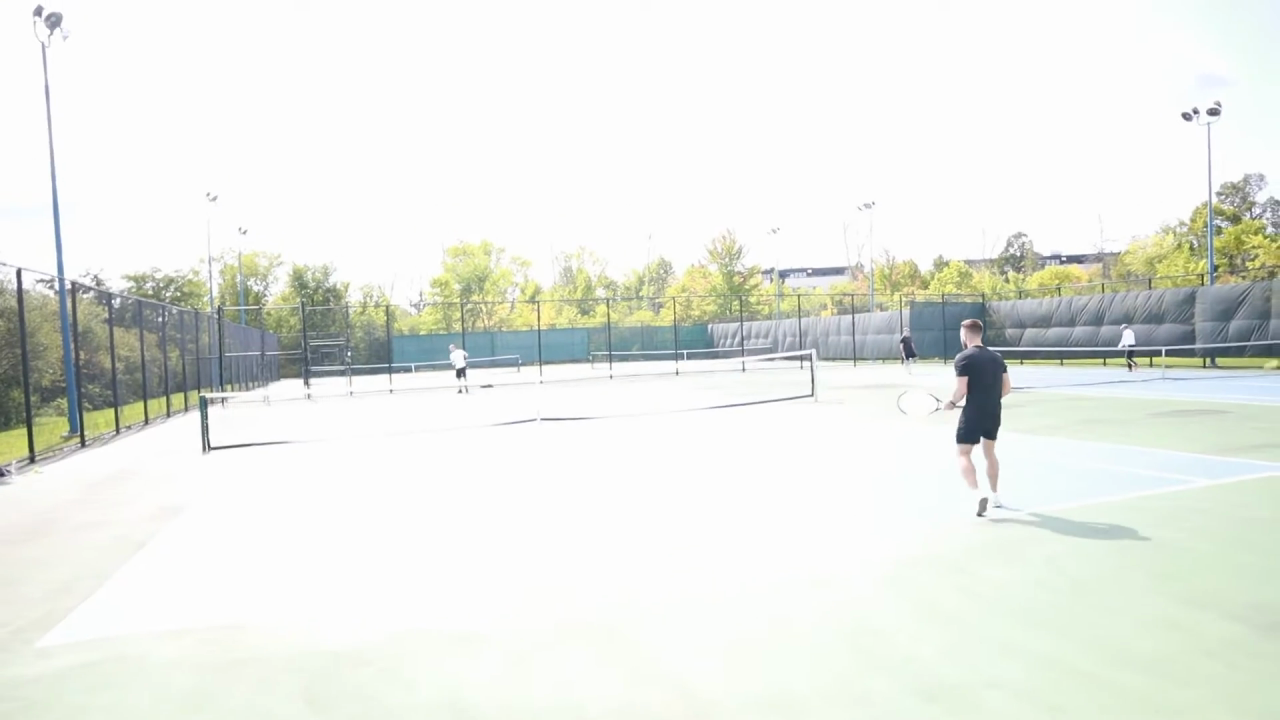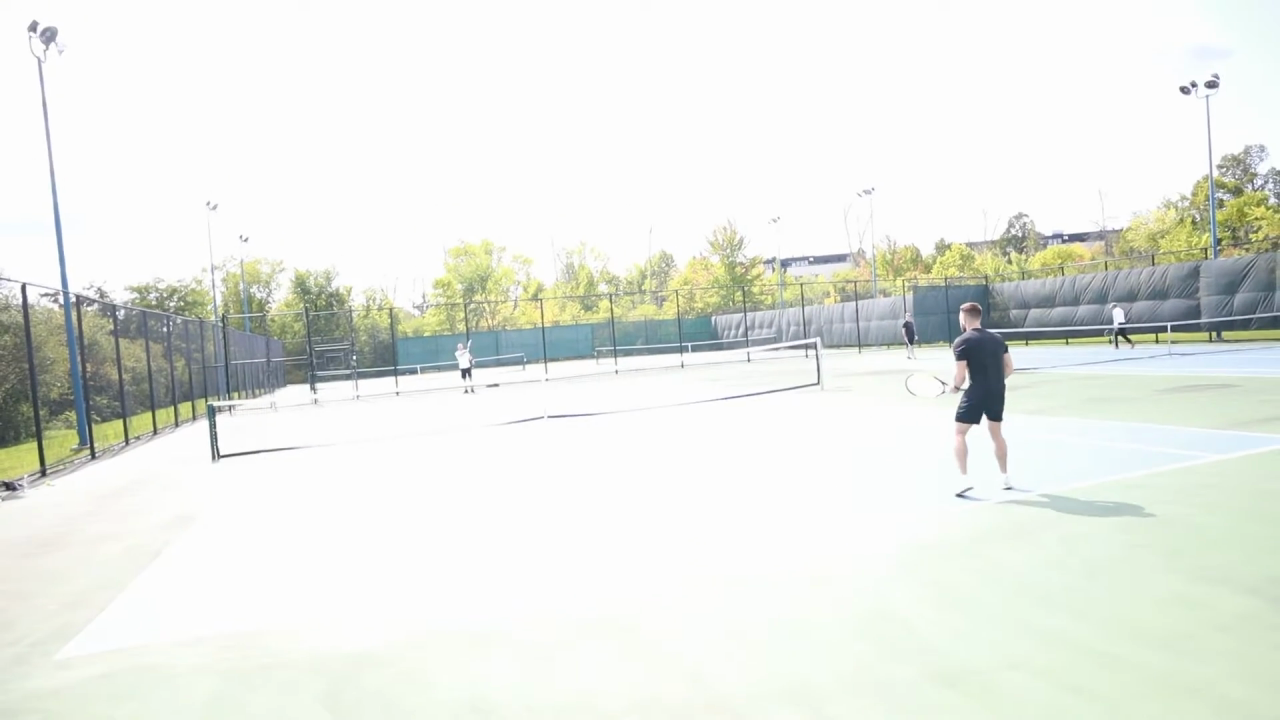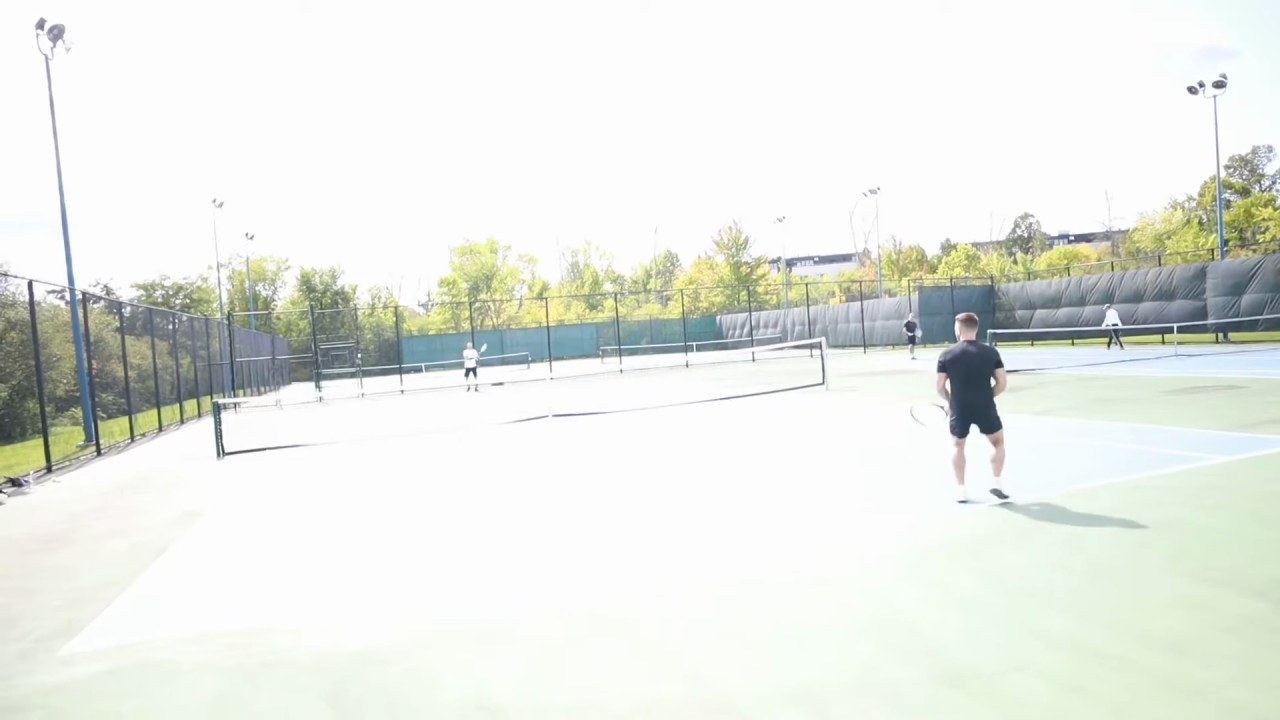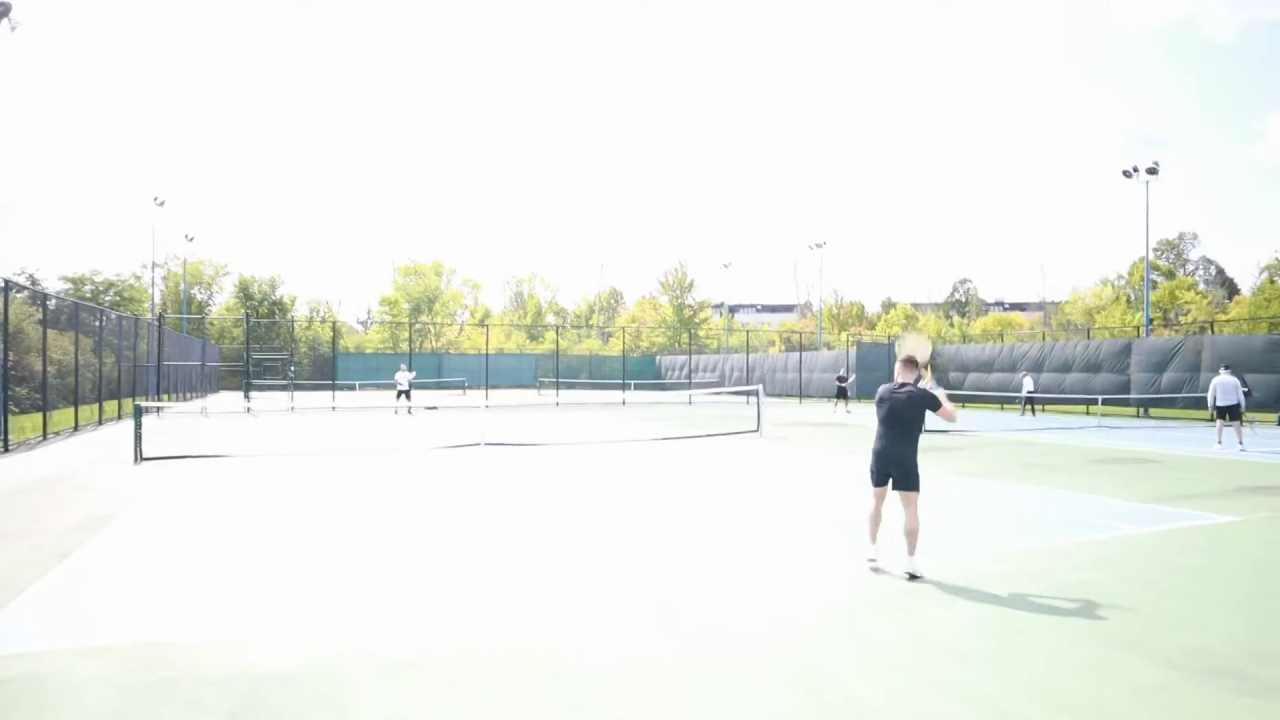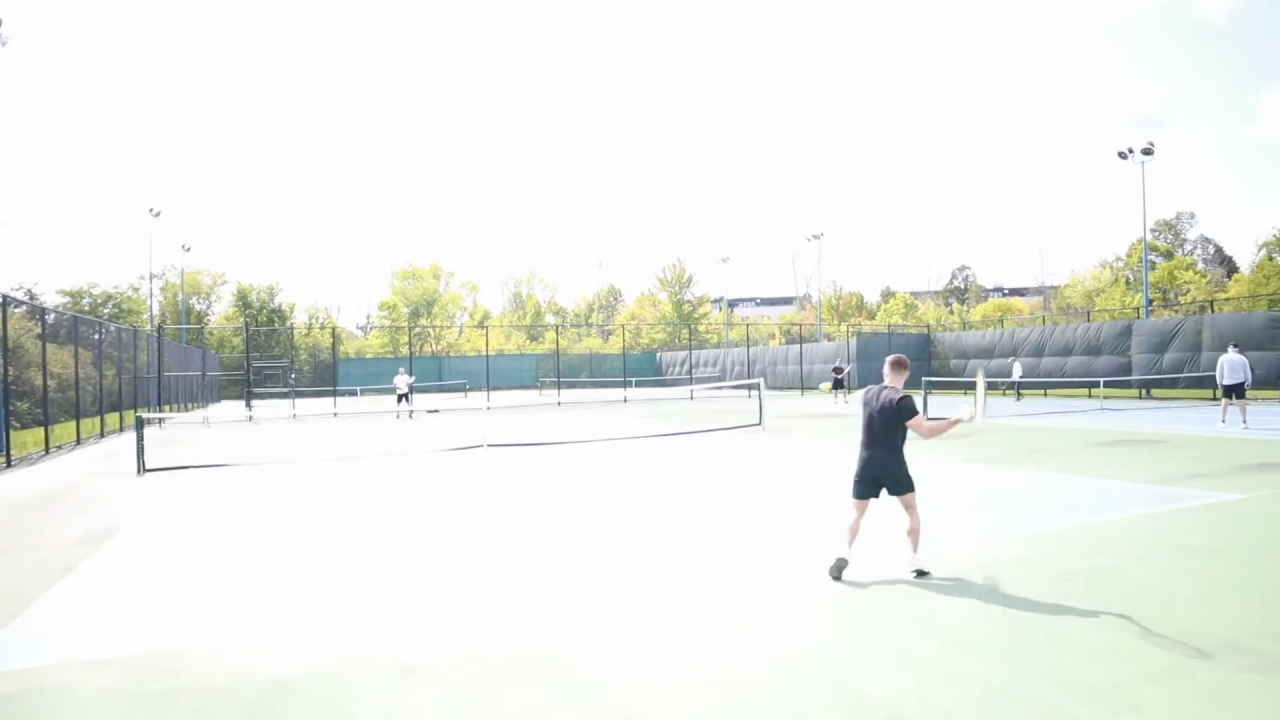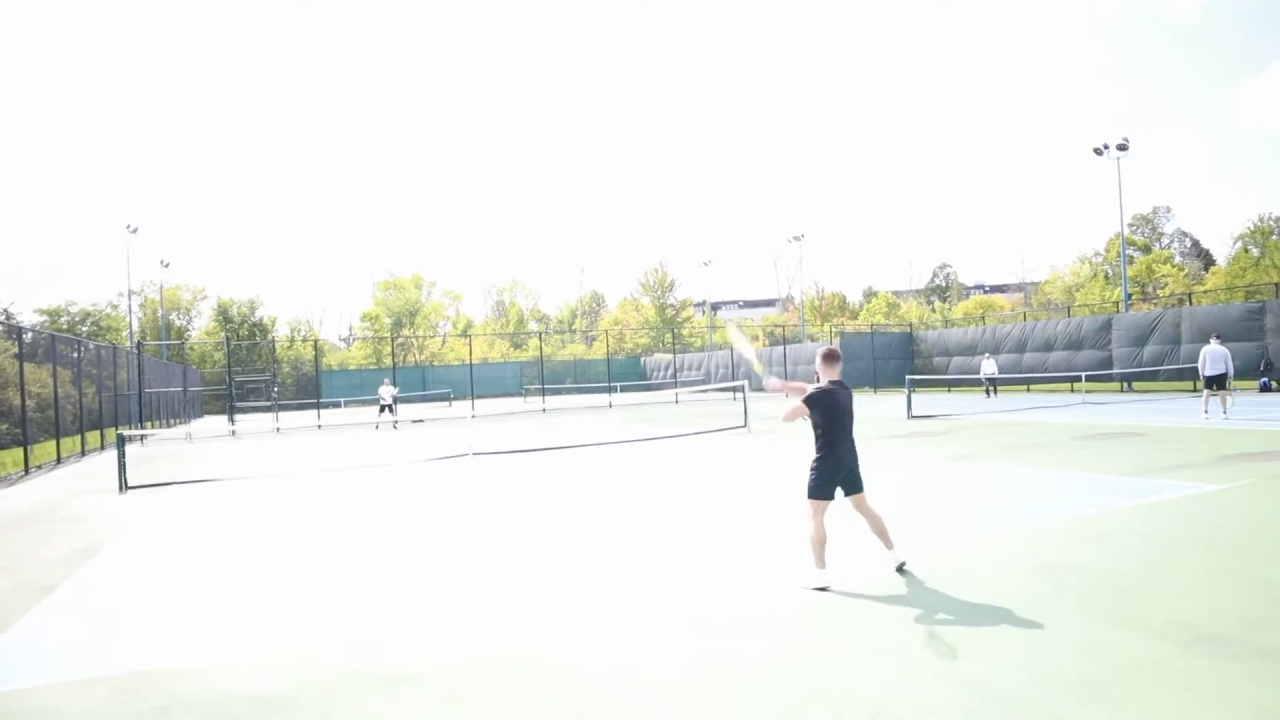
dt=0.4s
person 1, frame 1
left shoulder: (964, 358)
right shoulder: (997, 358)
left elbow: (962, 390)
right elbow: (1006, 388)
left wrist: (952, 403)
left hip: (973, 414)
right hip: (994, 413)
left knee: (963, 455)
right knee: (989, 453)
left ankle: (979, 493)
right ankle: (994, 496)
person 1, frame 2
left shoulder: (962, 341)
right shoulder: (997, 339)
left elbow: (961, 375)
right elbow: (1009, 368)
left wrist: (955, 386)
left hip: (976, 394)
right hip: (997, 393)
left knee: (959, 434)
right knee: (997, 434)
left ankle: (965, 480)
right ankle: (1005, 478)
person 1, frame 3
left shoulder: (947, 354)
right shoulder: (991, 352)
left elbow: (940, 387)
right elbow: (1002, 384)
left wrist: (950, 401)
right wrist: (986, 397)
left hip: (959, 409)
right hip: (985, 408)
left knee: (958, 446)
right knee: (998, 443)
left ankle: (961, 490)
right ankle: (996, 483)
person 1, frame 4
left shoulder: (883, 391)
right shoulder: (923, 396)
right elbow: (952, 417)
right wrist: (941, 396)
left hip: (880, 455)
right hip: (905, 458)
left knee: (877, 502)
right knee: (910, 509)
left ankle: (873, 550)
right ankle: (911, 563)
person 1, frame 5
left shoulder: (869, 392)
right shoulder: (902, 400)
right elbow: (925, 432)
right wrist: (958, 420)
left hip: (866, 464)
right hip: (893, 464)
left knee: (857, 512)
right knee: (911, 511)
left ankle: (844, 555)
right ankle: (916, 561)
person 1, frame 6
left shoulder: (819, 394)
right shoulder: (844, 390)
left elbow: (787, 416)
left wrist: (800, 409)
right wrist: (783, 384)
left hip: (827, 462)
right hip: (849, 460)
left knee: (816, 516)
right knee: (865, 509)
left ankle: (820, 575)
right ankle: (894, 556)
